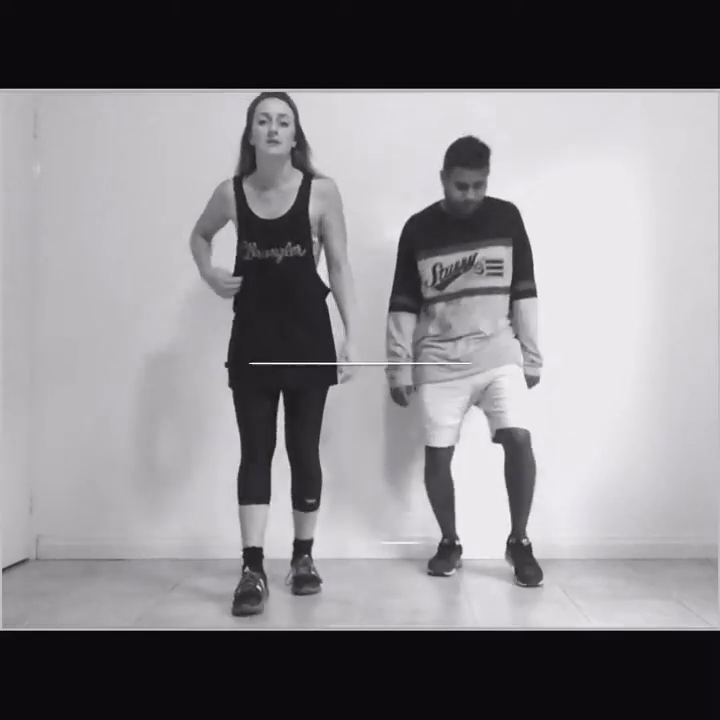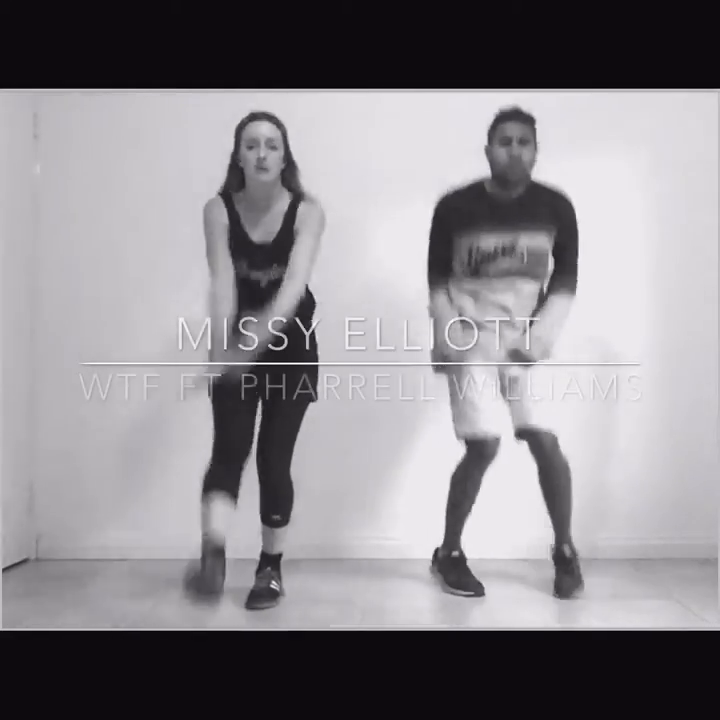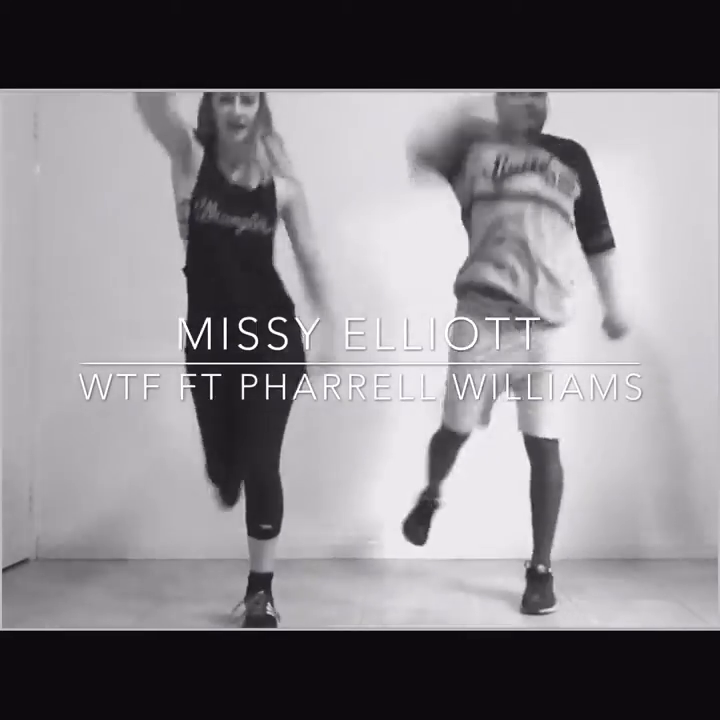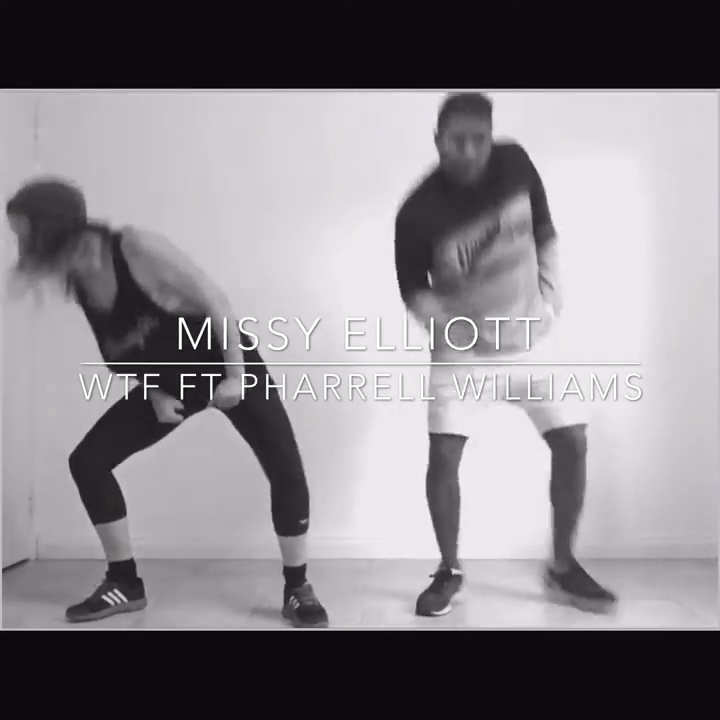
dt=1s
person 1, frame 1
left shoulder: (322, 191)
right shoulder: (229, 192)
left elbow: (338, 265)
right elbow: (200, 236)
left wrist: (349, 333)
right wrist: (209, 274)
left hip: (308, 338)
right hip: (252, 339)
left knee: (304, 450)
right knee: (254, 451)
left ankle: (303, 556)
right ankle: (253, 570)
person 1, frame 2
left shoulder: (307, 210)
right shoulder: (217, 210)
left elbow: (298, 276)
right elbow: (220, 280)
left wrist: (268, 325)
right wrist: (222, 341)
left hip: (290, 338)
right hip: (238, 338)
left knee: (275, 459)
right knee: (228, 447)
left ankle: (271, 567)
right ankle: (212, 554)
person 1, frame 3
left shoulder: (281, 174)
right shoulder: (192, 154)
left elbow: (306, 253)
right elbow: (151, 107)
left wrist: (327, 315)
left hip: (273, 336)
right hip: (209, 336)
left knee: (261, 462)
right knee: (221, 464)
left ankle: (259, 591)
right ankle: (233, 483)
person 1, frame 4
left shoulder: (138, 248)
right shoulder: (79, 283)
left elbow: (215, 300)
right elbow: (119, 351)
left wrist: (235, 371)
right wrist: (159, 395)
left hip: (228, 367)
right hip: (170, 378)
left knee: (285, 466)
right knee: (87, 461)
left ankle: (297, 589)
right ankle: (124, 582)
person 2, frame 1
left shoulder: (507, 218)
right shoulder: (418, 229)
left elbow: (525, 293)
right elbow: (403, 306)
left wrist: (531, 358)
right wrist: (399, 370)
left hip: (498, 355)
right hip: (439, 361)
left knee: (519, 440)
right knee: (437, 454)
left ankle: (519, 542)
right ankle: (450, 543)
person 2, frame 2
left shoulder: (555, 206)
right shoulder: (454, 206)
left elbow: (565, 281)
right elbow: (440, 281)
left wrist: (540, 334)
right wrist: (446, 339)
left hip: (528, 349)
right hip: (470, 347)
left knee: (545, 443)
right knee: (481, 446)
left ankle: (565, 552)
right ankle: (448, 554)
person 2, frame 3
left shoulder: (570, 155)
right shoulder: (478, 147)
left elbow: (598, 237)
right elbow: (422, 156)
left wrist: (612, 302)
right wrist: (461, 123)
left hip: (543, 323)
right hip: (483, 316)
left knee: (544, 446)
right knee: (456, 431)
left ankle: (541, 569)
right ankle: (429, 498)
person 2, frame 4
left shoulder: (515, 163)
right shoulder: (420, 210)
left elbow: (543, 232)
right elbow: (414, 293)
left wrist: (549, 292)
right wrist: (444, 325)
left hip: (528, 337)
right hip: (462, 345)
left knee: (571, 440)
right knee: (444, 452)
left ankle: (563, 568)
right ankle: (449, 573)
